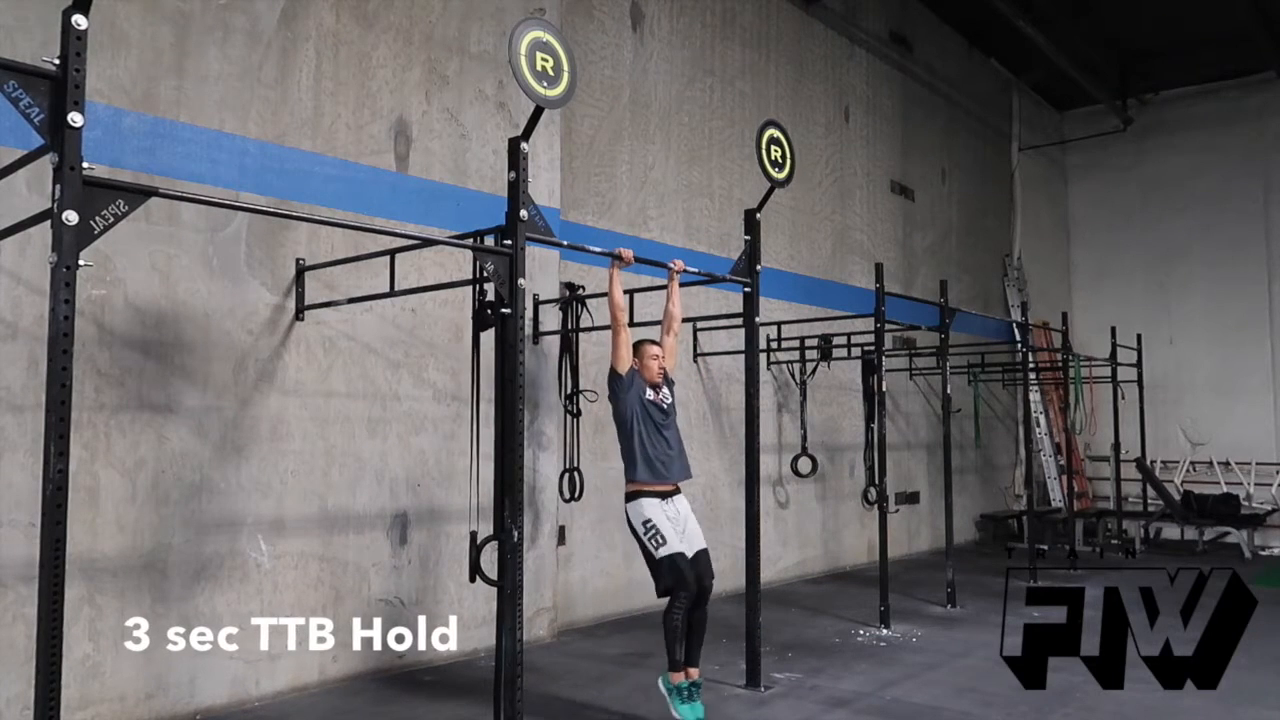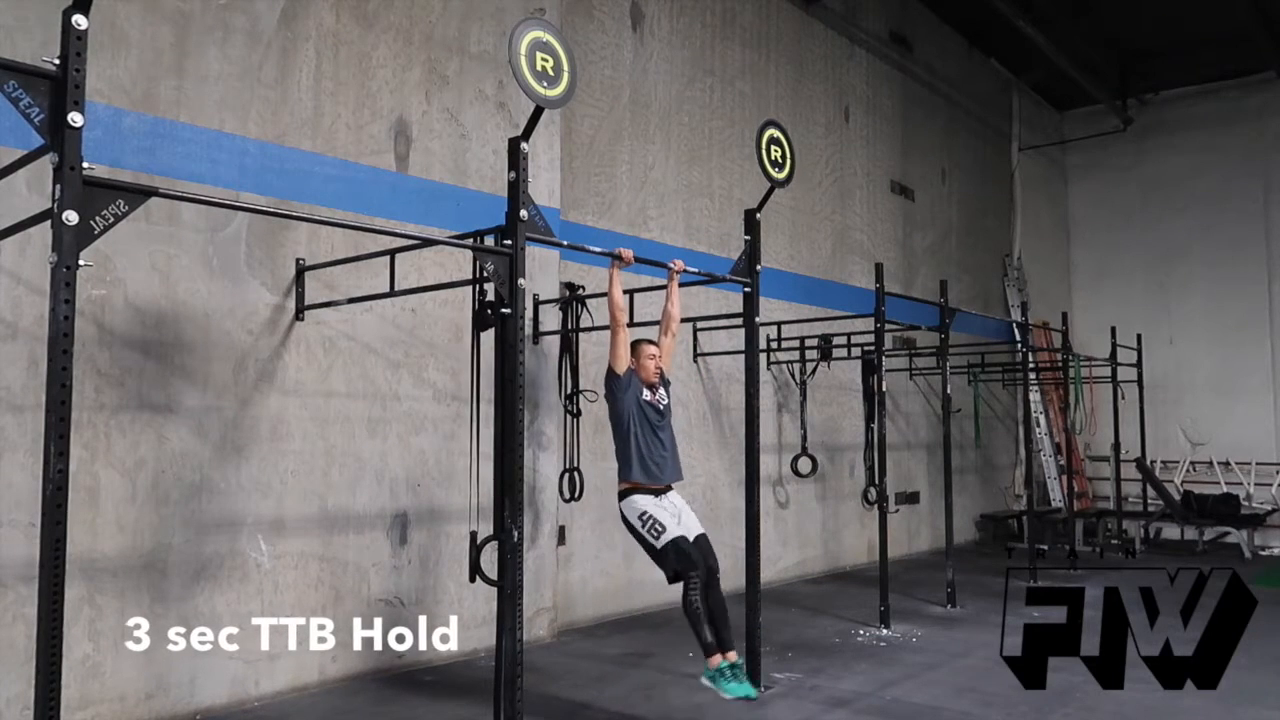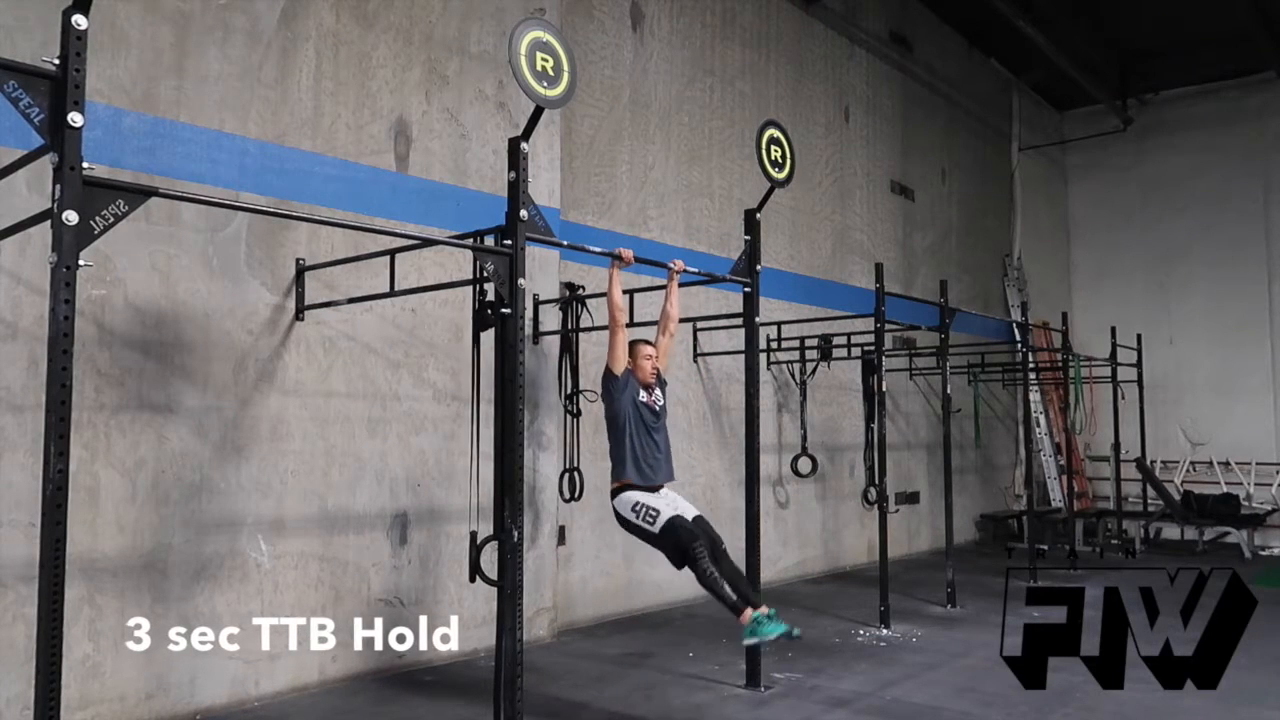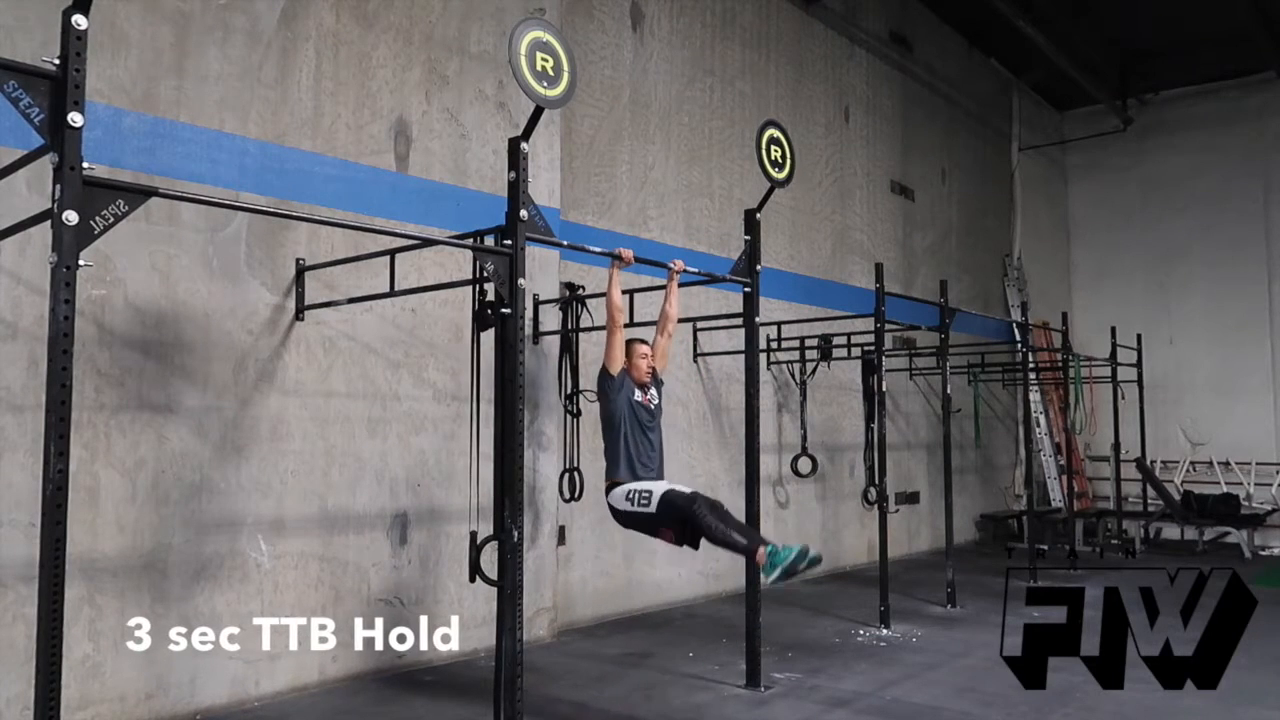
dt=0.1s
person 1, frame 1
left shoulder: (664, 385)
right shoulder: (628, 383)
left elbow: (671, 329)
right elbow: (621, 324)
left wrist: (673, 282)
right wrist: (617, 270)
left hip: (675, 501)
right hip: (645, 505)
left knee: (701, 584)
right knee: (683, 588)
left ankle: (691, 675)
right ankle: (676, 678)
person 1, frame 2
left shoulder: (661, 386)
right shoulder: (623, 386)
left elbow: (670, 329)
right elbow: (619, 324)
left wrist: (674, 281)
right wrist: (617, 270)
left hip: (668, 497)
right hip: (639, 499)
left knee: (708, 571)
right knee: (693, 569)
left ankle: (728, 660)
right ankle: (715, 662)
person 1, frame 3
left shoulder: (656, 387)
right shoulder: (621, 382)
left elbow: (668, 330)
right elbow: (618, 325)
left wrist: (673, 283)
right wrist: (616, 271)
left hip: (661, 493)
right hip: (631, 496)
left knee: (710, 543)
right knee: (696, 542)
left ankle: (757, 613)
right ankle: (748, 617)
person 1, frame 4
left shoulder: (653, 385)
right shoulder: (615, 385)
left elbow: (665, 330)
right elbow: (615, 324)
left wrist: (673, 281)
right wrist: (616, 271)
left hip: (655, 485)
right hip: (627, 492)
left knee: (710, 510)
right knee: (695, 508)
left ankle: (767, 556)
right ankle: (766, 557)
